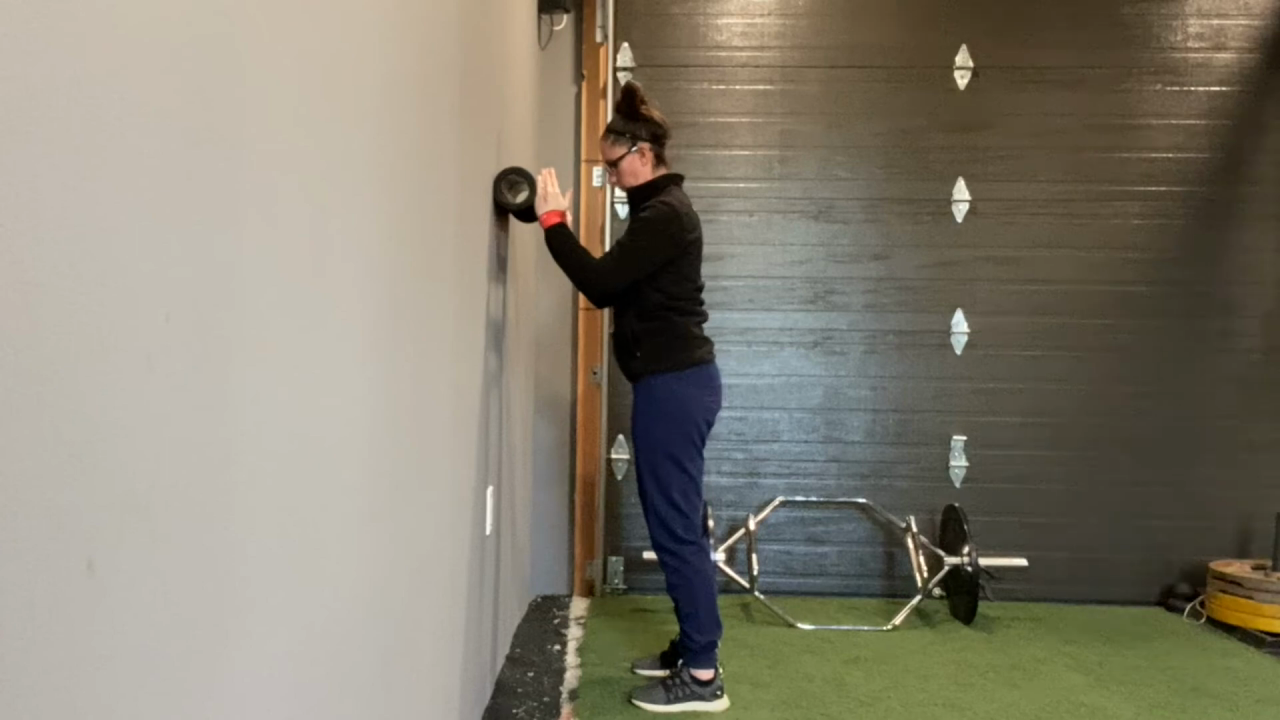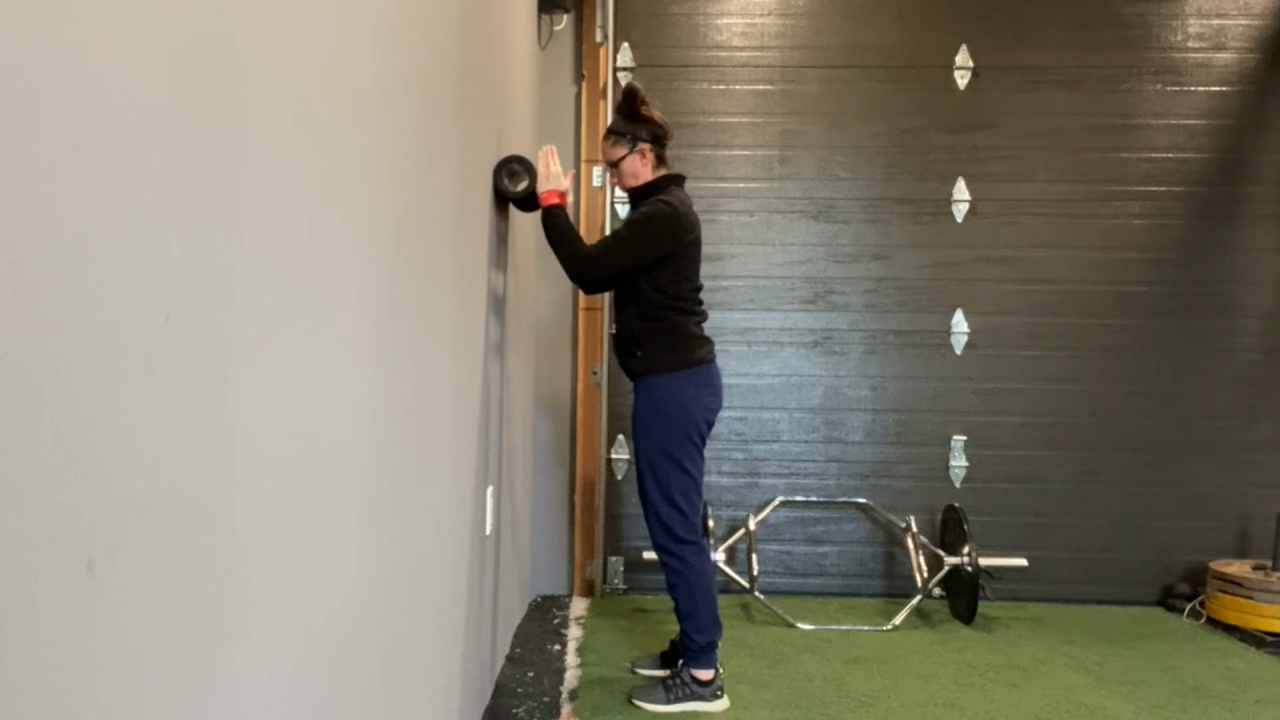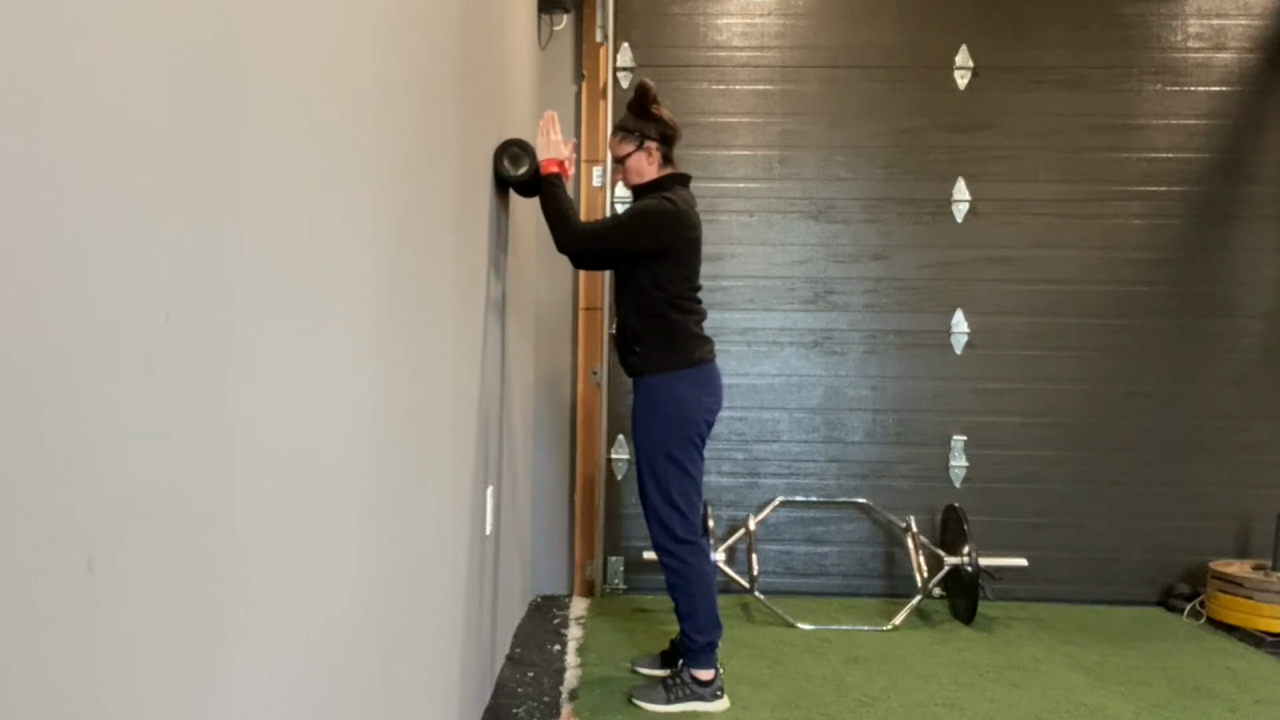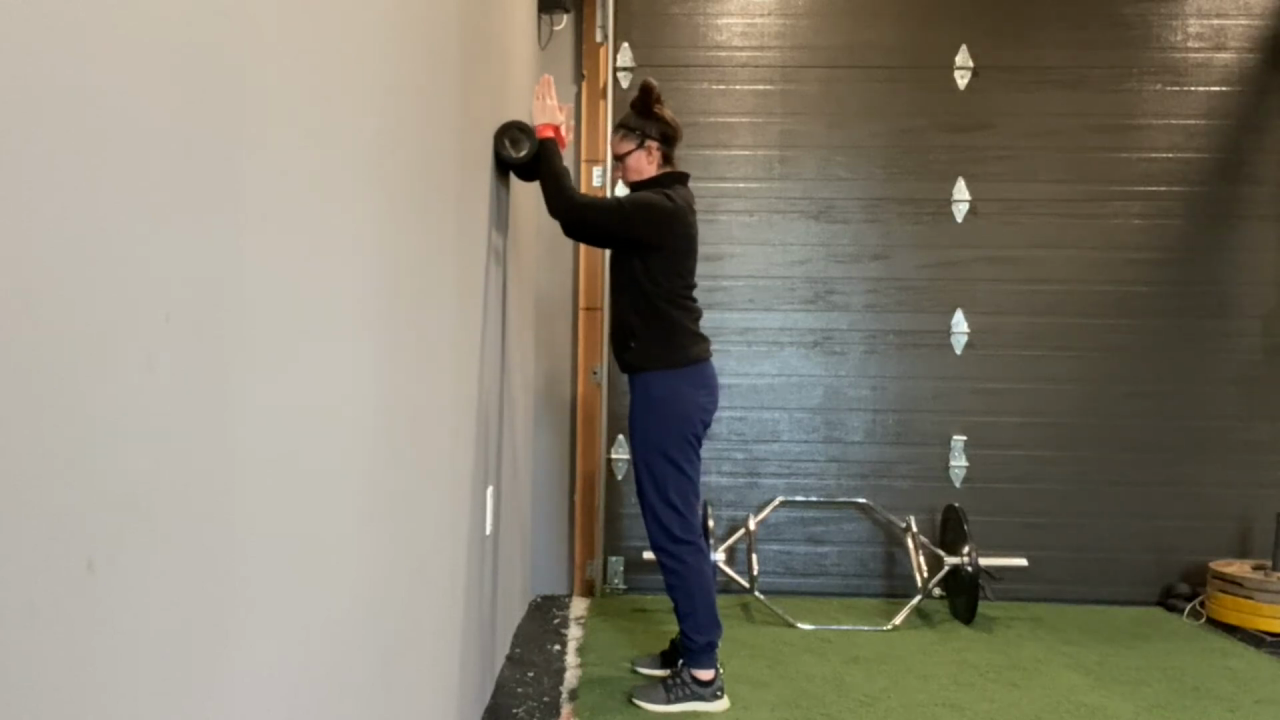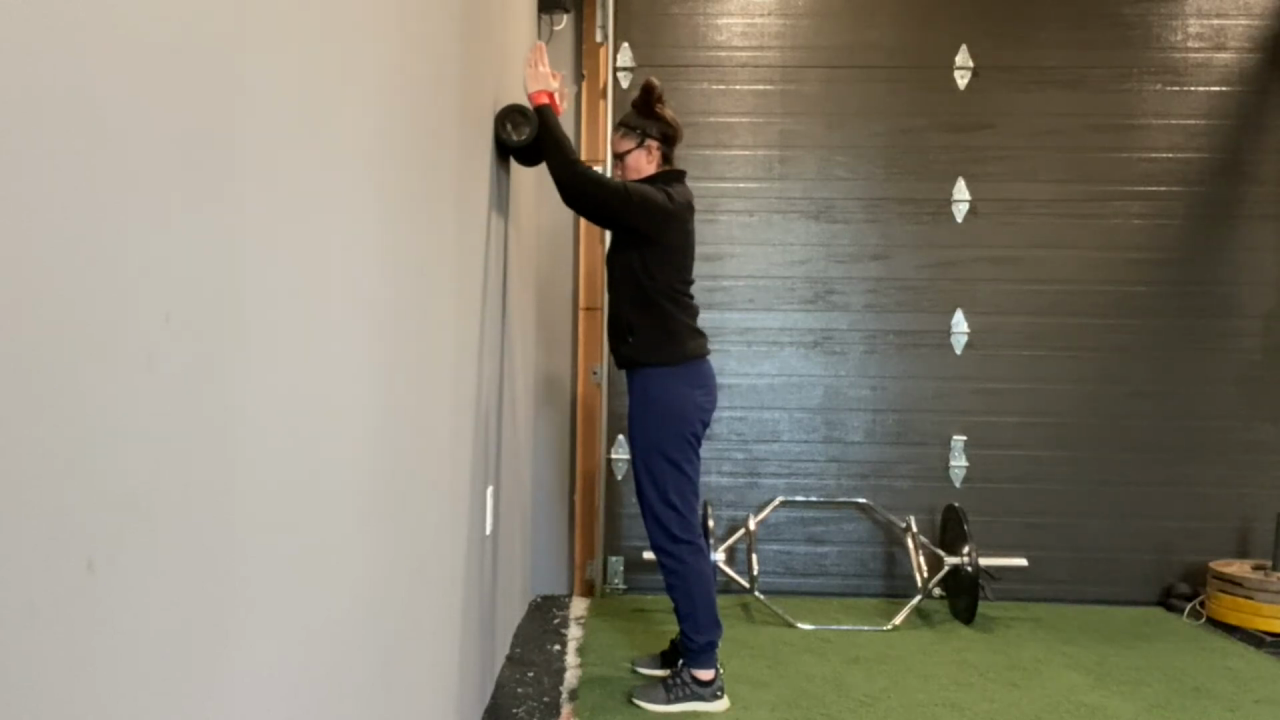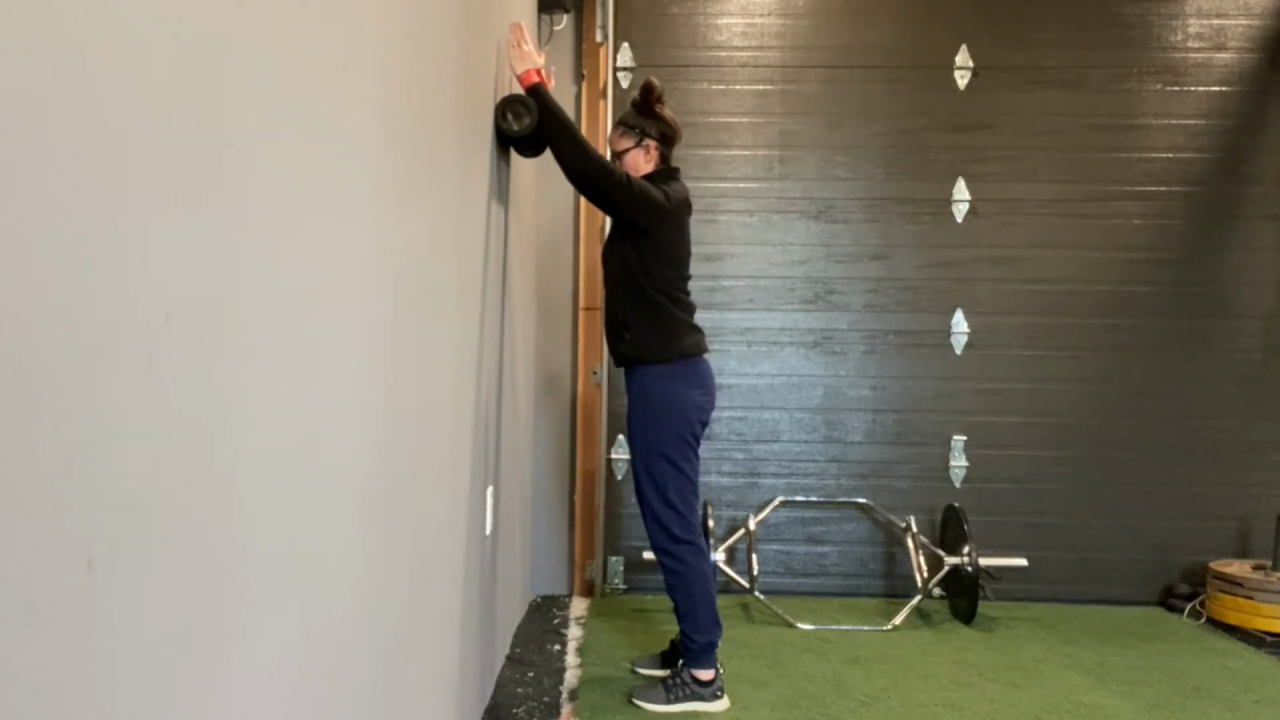
dt=0.7s
person 1, frame 1
left shoulder: (664, 215)
right shoulder: (662, 209)
left elbow: (601, 285)
right elbow: (617, 282)
left wrist: (553, 221)
right wrist: (558, 223)
left hip: (674, 384)
right hip: (675, 380)
left knee: (676, 527)
right knee: (675, 524)
right ankle: (693, 649)
person 1, frame 2
left shoulder: (663, 214)
right shoulder: (662, 209)
left elbow: (590, 271)
right elbow: (608, 269)
left wrist: (552, 202)
right wrist: (558, 205)
left hip: (675, 384)
right hip: (676, 380)
left knee: (676, 527)
right knee: (674, 524)
right ankle: (692, 648)
person 1, frame 3
left shoulder: (664, 212)
right shoulder: (664, 208)
left elbow: (576, 243)
right elbow: (593, 252)
left wrist: (551, 171)
right wrist: (560, 179)
left hip: (675, 384)
right hip: (676, 380)
left knee: (676, 528)
right knee: (674, 524)
right ankle: (692, 649)
person 1, frame 4
left shoulder: (659, 209)
right shoulder: (662, 206)
left elbow: (571, 213)
right elbow: (589, 218)
left wrist: (547, 136)
right wrist: (554, 147)
left hip: (671, 382)
right hip: (674, 377)
left knee: (675, 527)
right knee: (673, 523)
right ankle: (692, 648)
person 1, frame 5
left shoulder: (656, 206)
right shoulder: (660, 203)
left elbow: (576, 184)
right elbow: (590, 188)
left wrist: (542, 104)
right wrist: (549, 112)
left hip: (668, 381)
right hip: (672, 376)
left knee: (674, 527)
right knee: (673, 523)
right ankle: (693, 649)
person 1, frame 6
left shoulder: (652, 204)
right shoulder: (657, 201)
left elbow: (582, 165)
right elbow: (588, 166)
left wrist: (535, 84)
right wrist: (541, 94)
left hip: (667, 381)
right hip: (670, 376)
left knee: (673, 527)
right knee: (671, 523)
right ankle: (693, 649)
